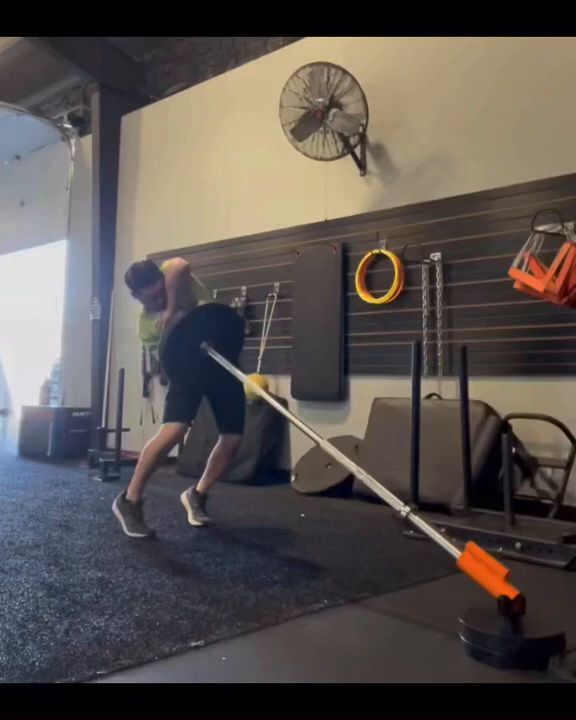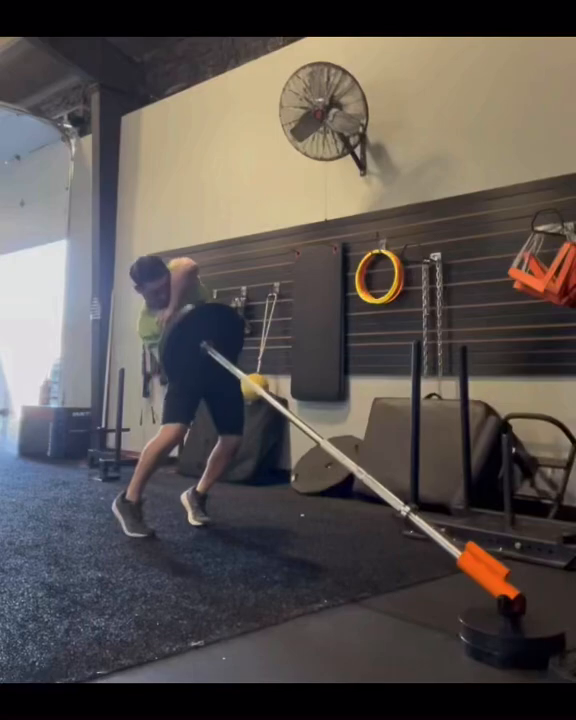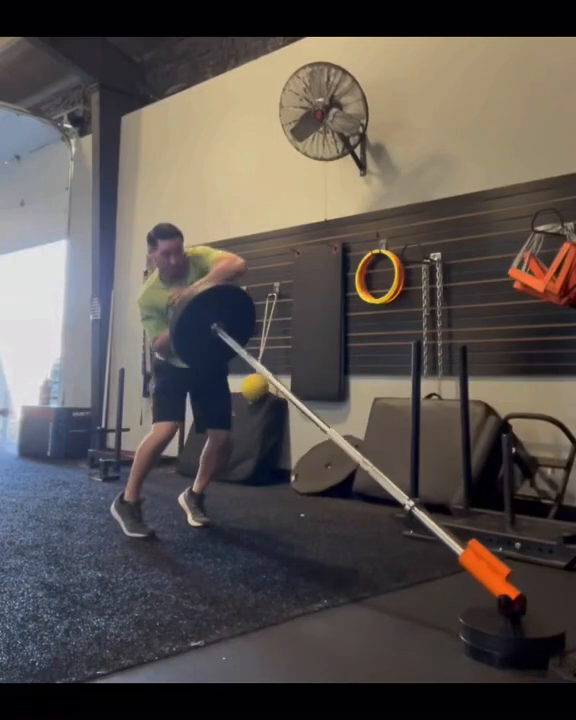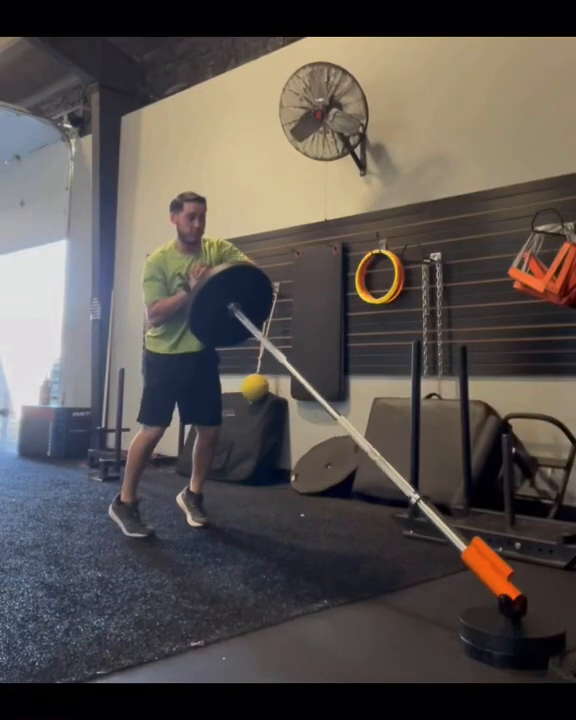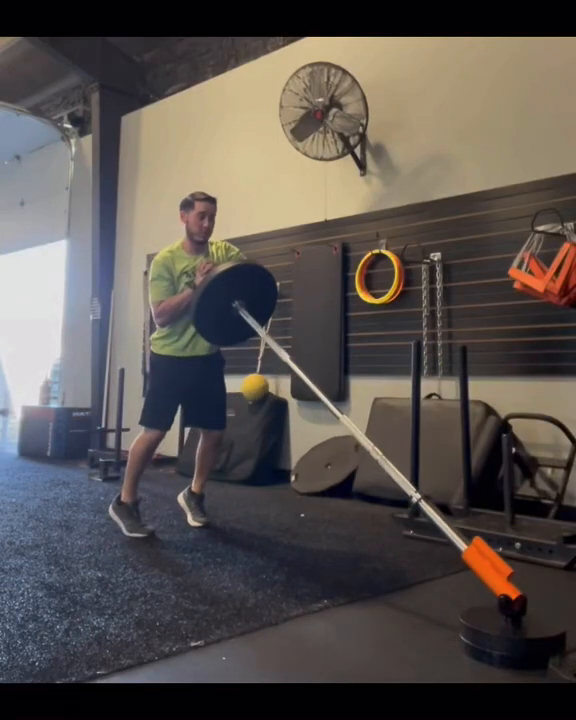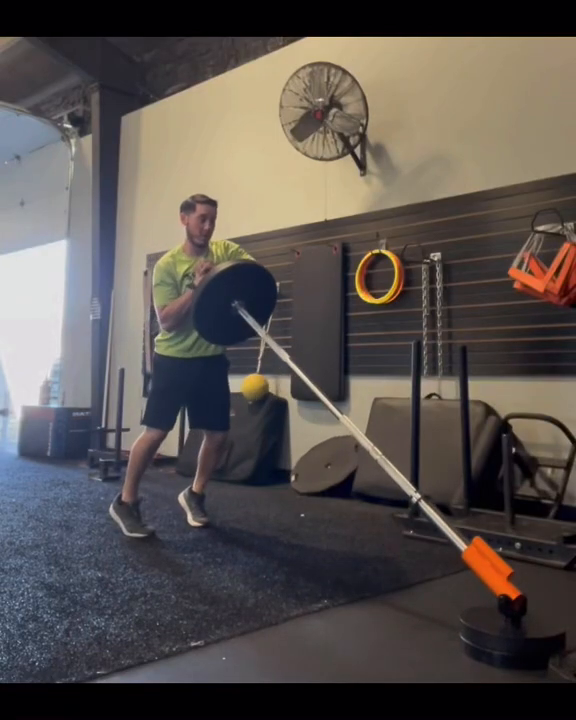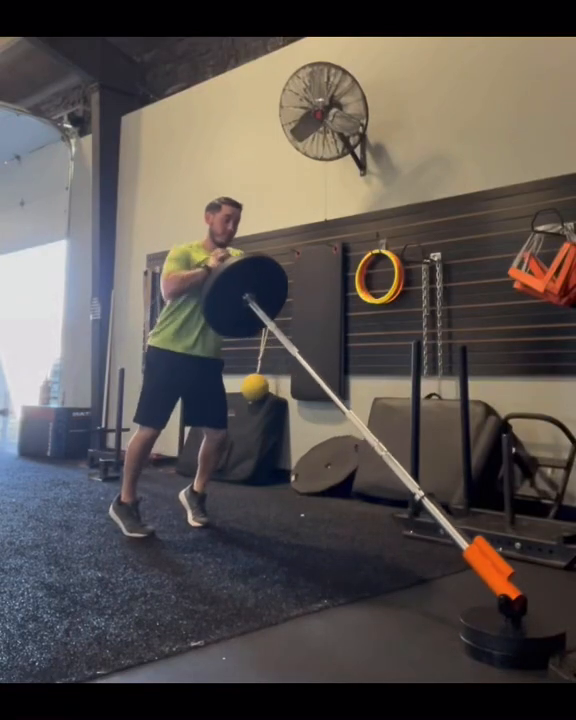
dt=0.3s
person 1, frame 1
left shoulder: (170, 273)
right shoulder: (147, 326)
left elbow: (181, 267)
right elbow: (170, 364)
left wrist: (171, 311)
right hip: (188, 368)
left knee: (233, 438)
right knee: (173, 431)
left ankle: (197, 495)
right ankle: (129, 501)
person 1, frame 2
left shoulder: (177, 273)
right shoulder: (148, 324)
left elbow: (189, 267)
left wrist: (173, 310)
left hip: (221, 365)
left knee: (232, 439)
right knee: (173, 432)
left ankle: (197, 495)
right ankle: (129, 501)
person 1, frame 3
left shoulder: (197, 257)
right shoulder: (149, 295)
left elbow: (236, 264)
right elbow: (161, 348)
left wrist: (195, 289)
left hip: (211, 361)
right hip: (174, 365)
left knee: (222, 436)
right knee: (165, 430)
left ankle: (194, 496)
right ankle: (126, 502)
person 1, frame 4
left shoulder: (217, 249)
right shoulder: (158, 260)
right elbow: (154, 315)
right wrist: (189, 290)
left hip: (201, 354)
right hip: (164, 356)
left knee: (210, 430)
right knee: (153, 429)
left ankle: (192, 494)
right ankle: (124, 502)
person 1, frame 5
left shoulder: (225, 252)
right shoulder: (165, 260)
right elbow: (160, 315)
right wrist: (195, 287)
left hip: (208, 358)
right hip: (170, 358)
left knee: (214, 432)
right knee: (153, 432)
left ankle: (193, 495)
right ankle: (124, 502)
person 1, frame 6
left shoulder: (227, 251)
right shoulder: (167, 265)
right elbow: (166, 320)
right wrist: (195, 288)
left hip: (212, 359)
right hip: (174, 359)
left knee: (217, 434)
right knee: (155, 432)
left ankle: (194, 495)
right ankle: (125, 502)
person 1, frame 7
left shoulder: (236, 258)
right shoulder: (187, 253)
right elbow: (170, 290)
right wrist: (208, 267)
left hip: (206, 359)
right hip: (167, 353)
left knee: (217, 433)
right knee: (149, 430)
left ankle: (195, 494)
right ankle: (125, 502)
